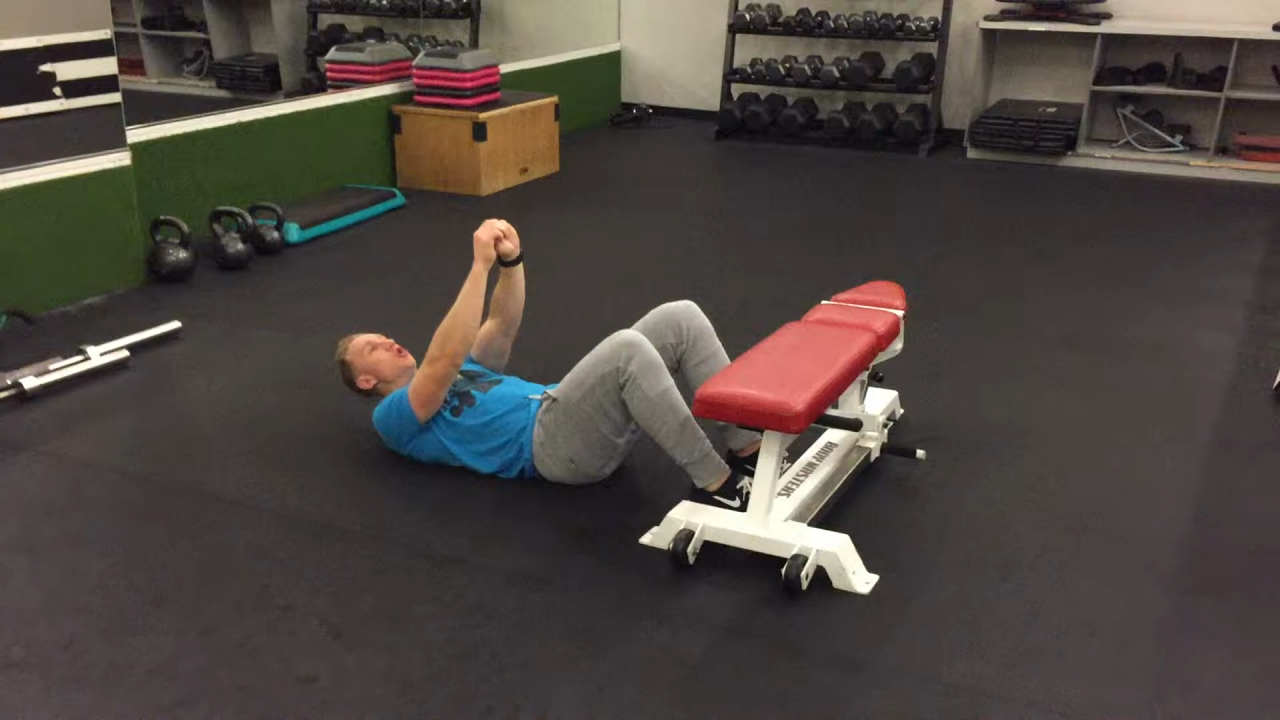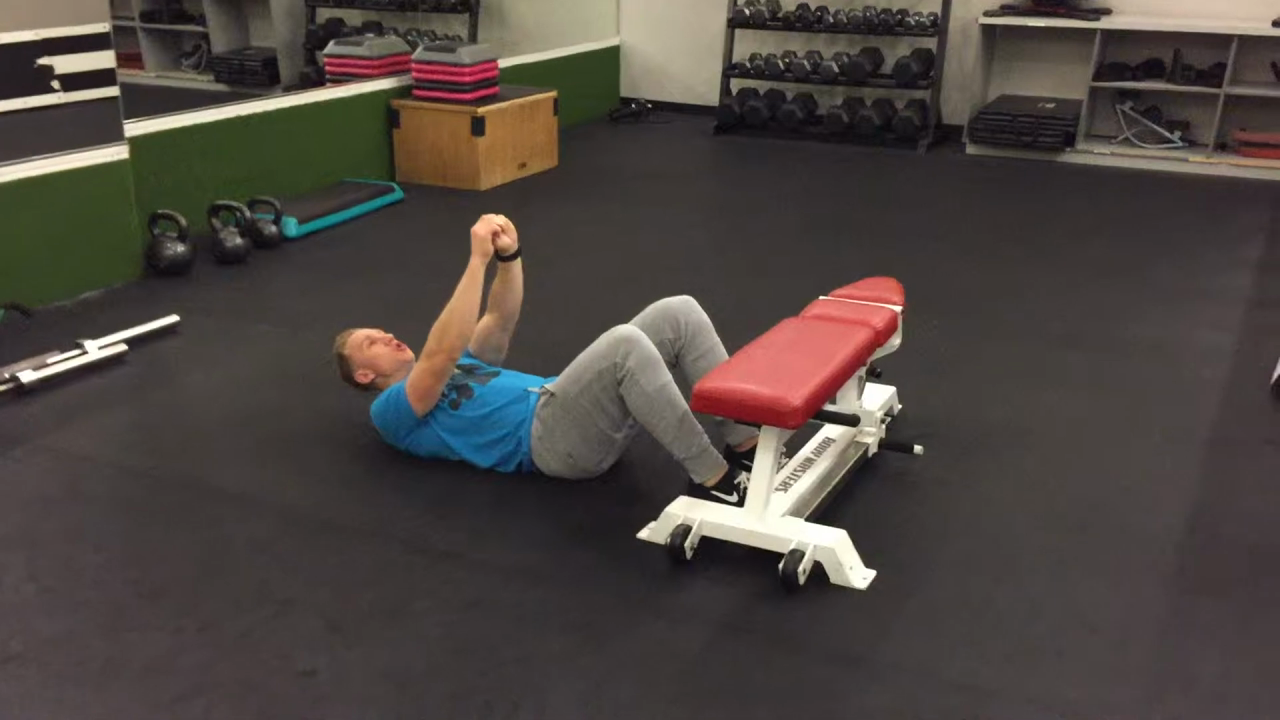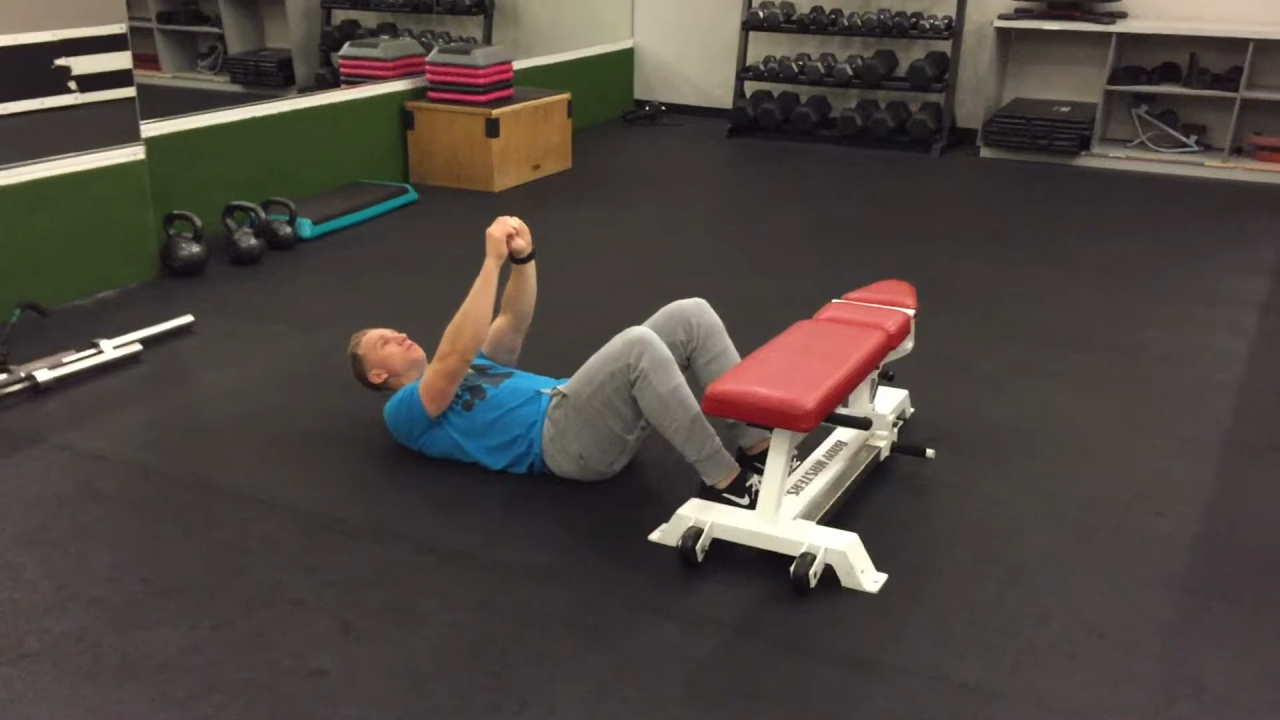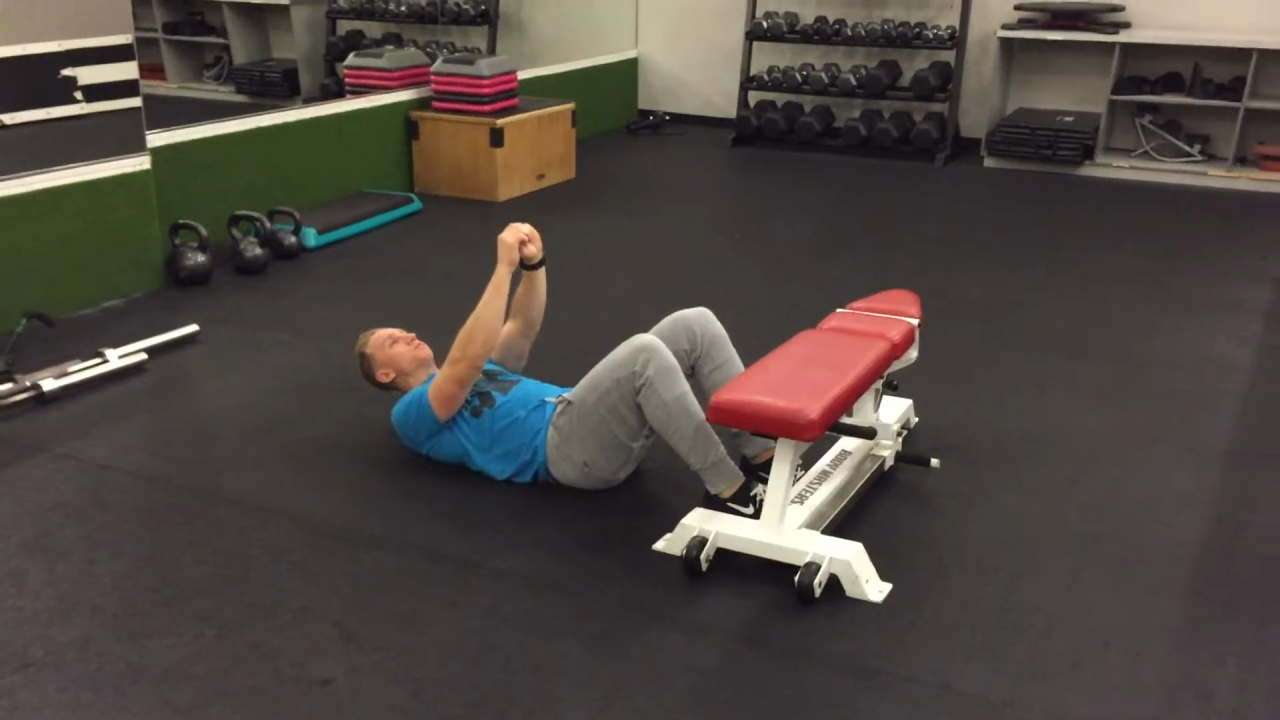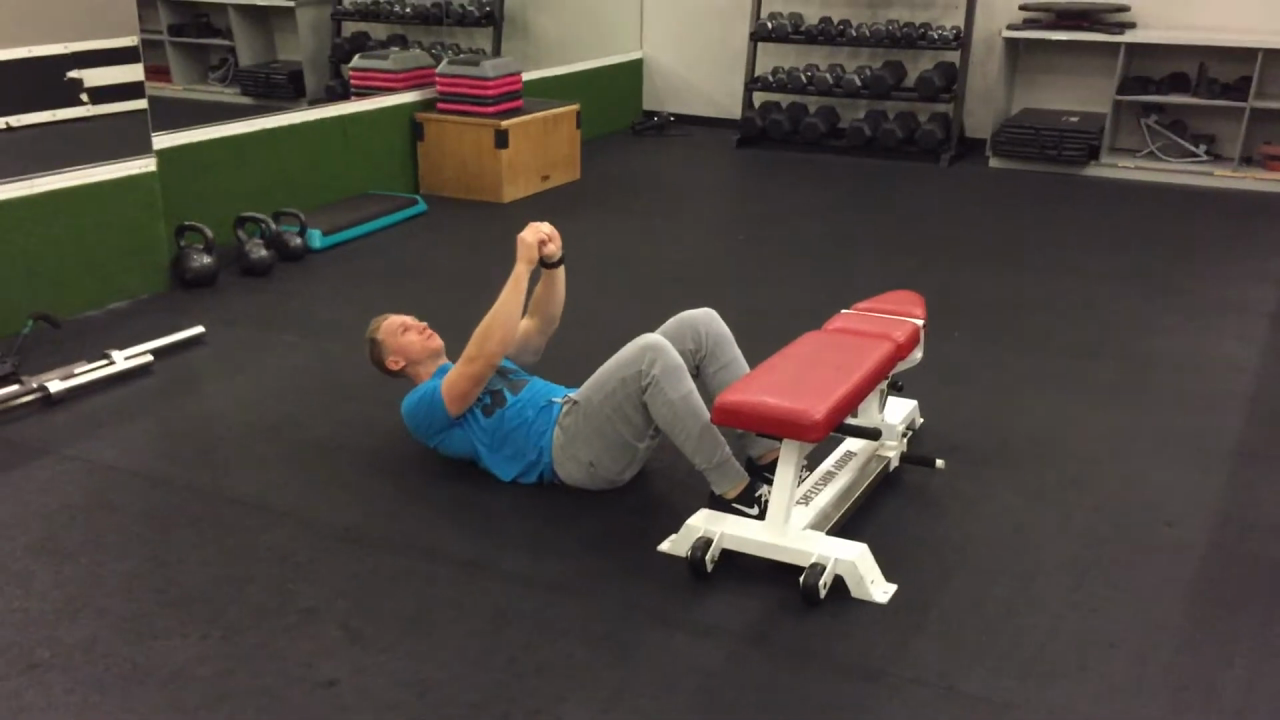
dt=0.2s
person 1, frame 1
left shoulder: (457, 377)
right shoulder: (395, 418)
left elbow: (502, 328)
right elbow: (445, 358)
left wrist: (510, 260)
right wrist: (480, 265)
left hip: (567, 413)
right hip: (551, 445)
left knee: (680, 318)
right knee: (628, 347)
left ankle: (748, 450)
right ankle: (715, 484)
person 1, frame 2
left shoulder: (457, 371)
right shoulder: (393, 412)
left elbow: (500, 322)
right elbow: (442, 353)
left wrist: (508, 255)
right wrist: (477, 259)
left hip: (566, 408)
right hip: (550, 439)
left knee: (679, 313)
right knee: (626, 342)
left ankle: (746, 445)
right ankle: (712, 479)
person 1, frame 3
left shoulder: (471, 371)
right shoulder: (407, 413)
left elbow: (513, 325)
right elbow: (455, 354)
left wrist: (522, 257)
right wrist: (492, 261)
left hip: (581, 409)
right hip: (560, 439)
left knee: (690, 315)
right knee: (638, 344)
left ankle: (757, 448)
right ankle: (724, 481)
person 1, frame 4
left shoulder: (471, 382)
right shoulder: (413, 416)
left elbow: (522, 329)
right elbow: (466, 360)
left wrist: (533, 263)
right wrist: (503, 268)
left hip: (588, 419)
right hip: (565, 448)
left knee: (695, 325)
right knee: (645, 353)
left ankle: (760, 457)
right ankle: (728, 491)
person 1, frame 5
left shoulder: (475, 377)
right shoulder: (422, 408)
left elbow: (540, 326)
right elbow: (483, 357)
left wrist: (552, 261)
right wrist: (522, 266)
left hip: (589, 420)
right hip: (571, 450)
left knee: (700, 326)
right knee: (651, 352)
left ankle: (765, 458)
right ankle: (733, 491)
